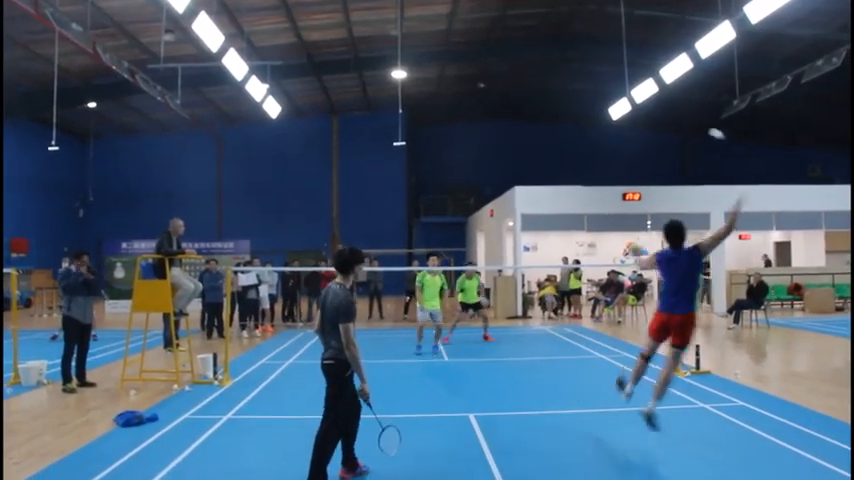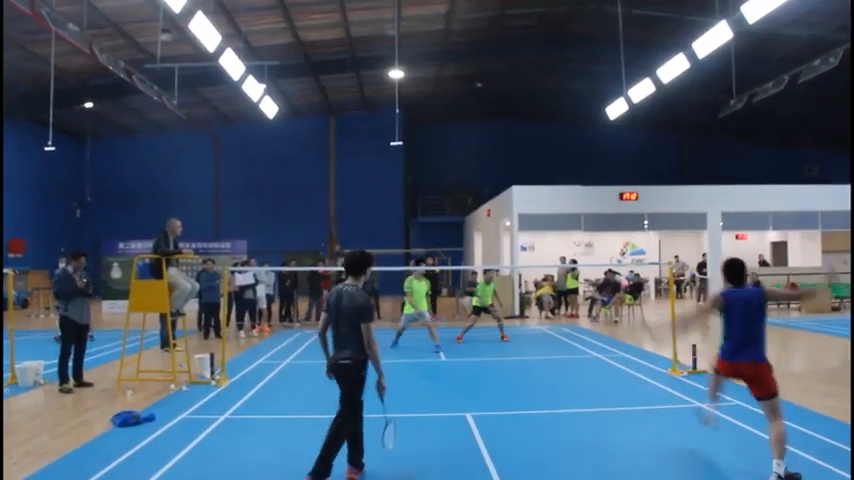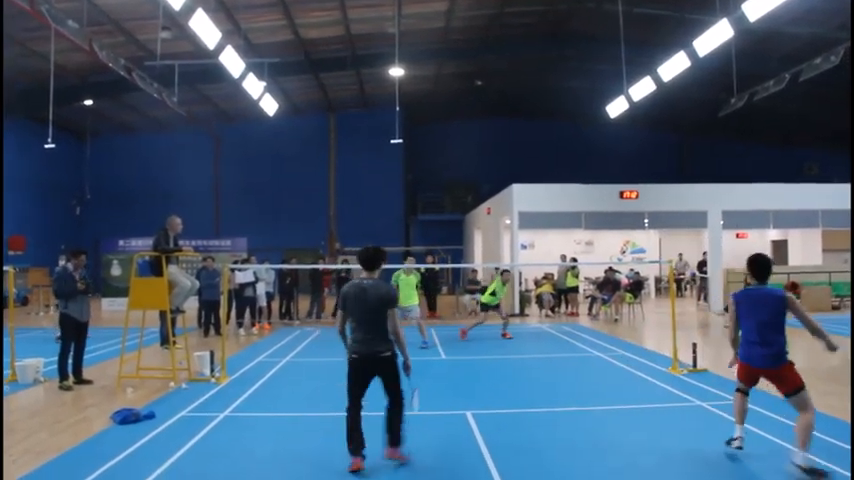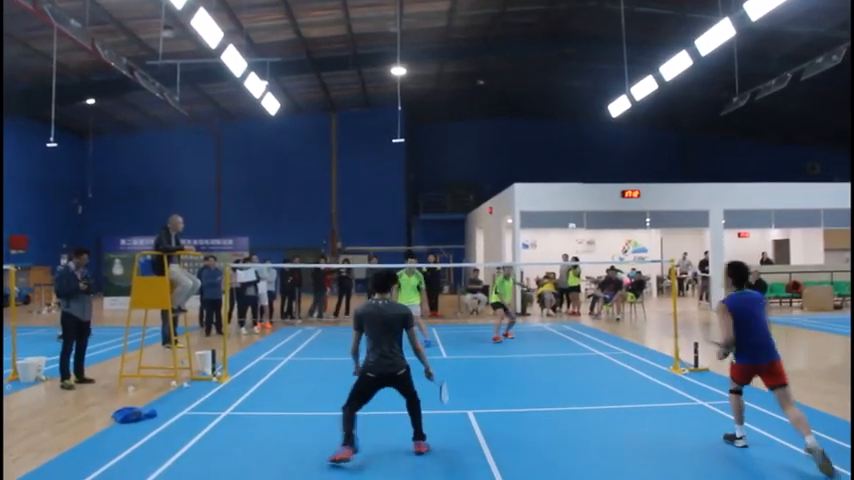
dt=0.3s
person 1, frame 1
left shoulder: (660, 258)
right shoulder: (697, 252)
left elbow: (642, 264)
right elbow: (725, 232)
left wrist: (638, 259)
right wrist: (735, 213)
left hip: (663, 313)
right hip: (684, 316)
left knee: (647, 352)
right knee: (671, 363)
left ankle: (629, 387)
right ankle: (651, 408)
person 1, frame 2
left shoulder: (722, 298)
right shoulder: (761, 293)
left elbow: (697, 316)
right elbow: (796, 295)
right wrist: (817, 289)
left hip: (729, 360)
right hip: (756, 363)
left knee: (716, 373)
right knee: (776, 418)
left ankle: (711, 411)
person 1, frame 3
left shoulder: (736, 298)
right shoulder: (783, 297)
left elbow: (733, 335)
right elbow: (811, 326)
left wrist: (736, 355)
right wrist: (828, 341)
left hip: (748, 359)
right hip: (777, 362)
left knee: (741, 389)
right knee: (806, 410)
left ankle: (738, 436)
right ankle: (801, 461)
person 1, frame 4
left shoulder: (724, 306)
right shoulder: (757, 298)
left elbow: (728, 338)
left wrist: (724, 351)
left hip: (748, 359)
right hip: (770, 358)
left knee: (735, 389)
right knee: (789, 406)
left ankle: (739, 435)
right ankle: (812, 445)
person 2, frame 1
left shoulder: (328, 290)
right shoulder: (345, 299)
left elbow: (318, 328)
right elbow: (350, 345)
right wrist: (363, 381)
left hip: (331, 361)
right hip: (339, 365)
left knee: (352, 411)
right knee: (332, 423)
person 2, frame 2
left shoulder: (333, 293)
right shoulder: (362, 300)
left elbow: (320, 331)
right elbow: (370, 343)
left wrist: (328, 359)
right wrist: (380, 375)
left hip: (337, 362)
right hip: (354, 364)
left knee: (352, 414)
right knee: (344, 420)
person 2, frame 3
left shoulder: (347, 290)
right shoulder: (387, 291)
left elbow: (340, 328)
right elbow: (395, 330)
right wrist: (406, 357)
left hip: (358, 356)
right hip: (384, 354)
left knee: (354, 407)
right knee: (396, 401)
left ankle: (356, 456)
right ankle: (394, 448)
person 2, frame 4
left shoulder: (362, 311)
right shoulder: (403, 311)
left elbow: (354, 347)
right elbow: (416, 345)
left wrist: (357, 366)
right wrist: (427, 367)
left hip: (372, 371)
right hip: (398, 370)
left knee: (350, 407)
right knee: (412, 400)
left ankle: (347, 447)
right ankle: (419, 442)
person 3, frame 1
left shoulder: (87, 275)
right shoulder: (66, 273)
left elbow: (96, 292)
right elbow: (67, 288)
left wrist: (91, 279)
right wrist: (79, 274)
left hip: (86, 316)
right hip: (71, 316)
left knee: (83, 349)
right knee: (69, 349)
left ankle: (81, 379)
right ankle: (67, 382)
person 3, frame 2
left shoulder: (83, 275)
right shoulder: (62, 275)
left elbow: (90, 294)
right elbow: (58, 294)
left wrist: (88, 290)
right wrist: (76, 287)
left hip: (83, 317)
right hip: (68, 317)
left knee: (80, 350)
right knee: (66, 350)
left ankle: (78, 379)
right ankle: (63, 382)
person 3, frame 3
left shoulder: (83, 273)
right shoulder: (61, 273)
left elbow: (89, 291)
right elbow: (58, 293)
left wrist: (87, 289)
right wrist: (75, 288)
left hip: (83, 315)
right hip: (68, 315)
left knee: (80, 347)
right knee: (66, 347)
left ankle: (78, 376)
right ankle: (63, 380)
person 3, frame 4
left shoulder: (85, 272)
right shoulder: (63, 271)
left elbow: (91, 290)
right elbow: (59, 292)
left wrist: (88, 288)
right wrist: (77, 287)
left hip: (85, 314)
right hip: (70, 314)
left knee: (82, 346)
right knee: (68, 346)
left ankle: (79, 375)
right ankle: (65, 378)
person 4, frame 1
left shoulder: (177, 239)
right shoulder: (165, 238)
left elbow: (176, 254)
right elbow: (165, 251)
left wrist: (185, 252)
right wrist: (184, 251)
right hip: (166, 275)
left knee: (198, 286)
right knee: (189, 287)
left ankle: (179, 310)
right ankle: (176, 310)
person 4, frame 2
left shoulder: (174, 240)
right shoulder: (161, 238)
left elbow: (174, 253)
right elbow: (162, 252)
left wrist: (184, 253)
right wrist: (181, 251)
left hip: (174, 269)
right hip: (162, 271)
left knee: (195, 286)
right knee: (185, 287)
left ankle: (177, 308)
right ankle: (171, 309)
person 4, frame 3
left shoulder: (174, 237)
right shoulder: (161, 235)
left elbow: (174, 252)
right elbow: (162, 249)
left wrist: (184, 250)
right wrist: (181, 249)
left hip: (173, 267)
right hip: (162, 268)
left knee: (194, 284)
right knee: (185, 284)
left ankle: (177, 305)
right ankle: (171, 307)
person 4, frame 4
left shoulder: (176, 236)
right shoulder: (163, 234)
left elbow: (176, 250)
right elbow: (164, 248)
left wrist: (185, 249)
right wrist: (183, 248)
left hip: (175, 266)
right hip: (164, 267)
left knee: (196, 283)
right knee: (186, 283)
left ankle: (178, 305)
right ankle: (173, 306)
